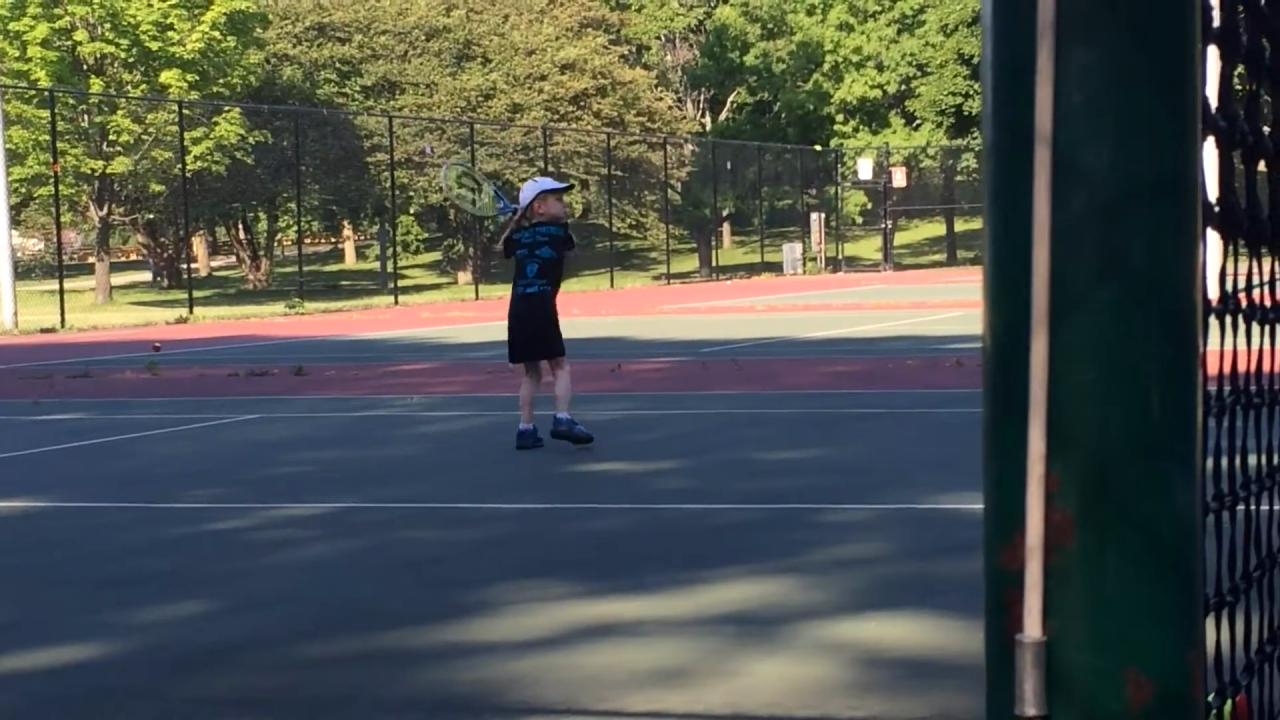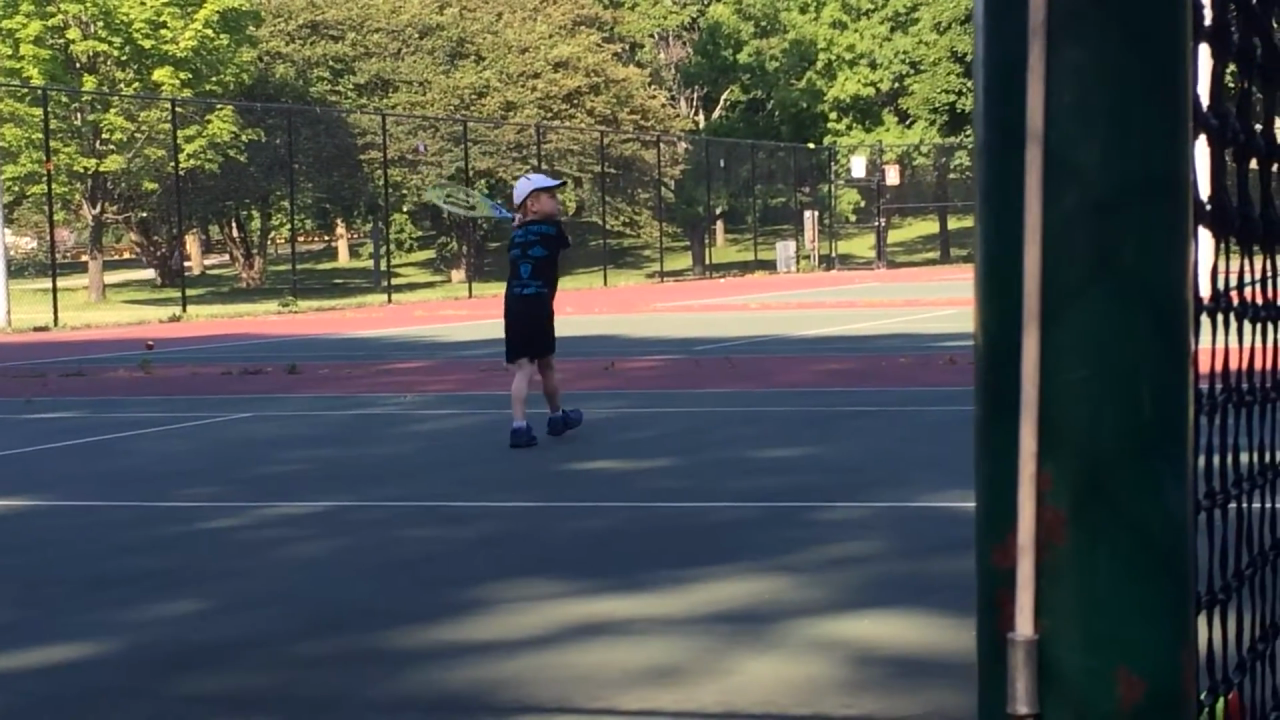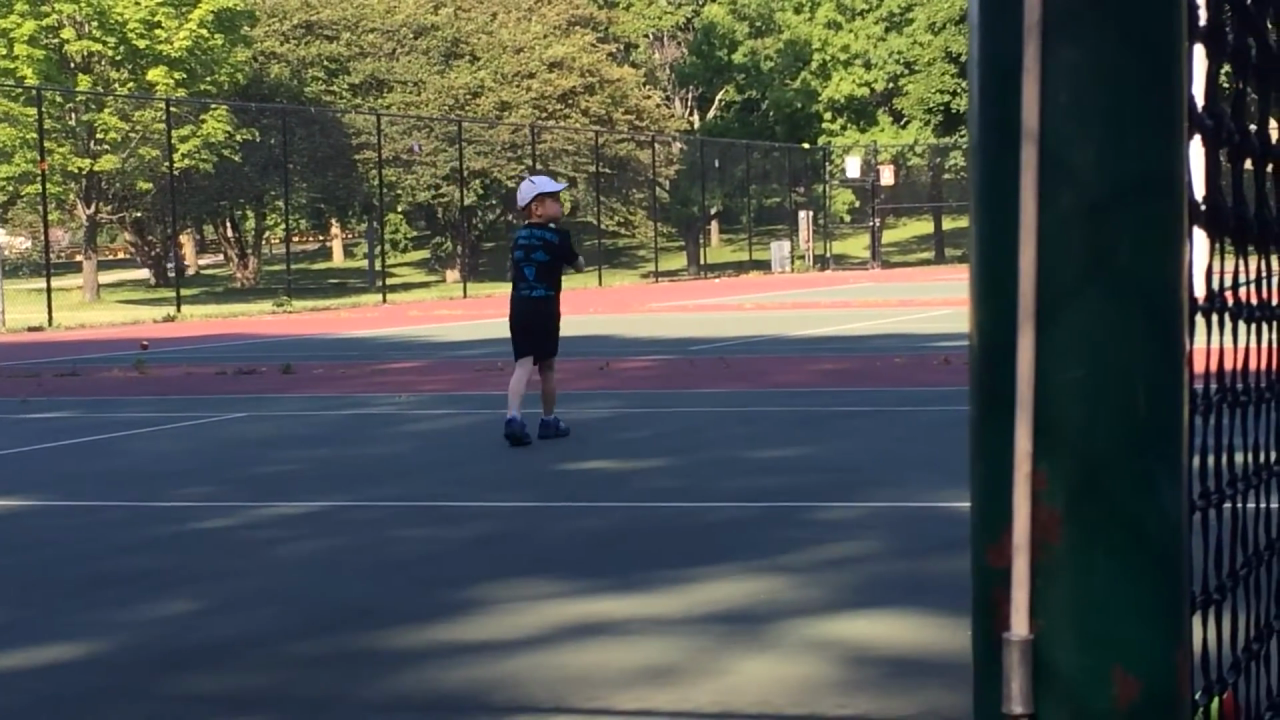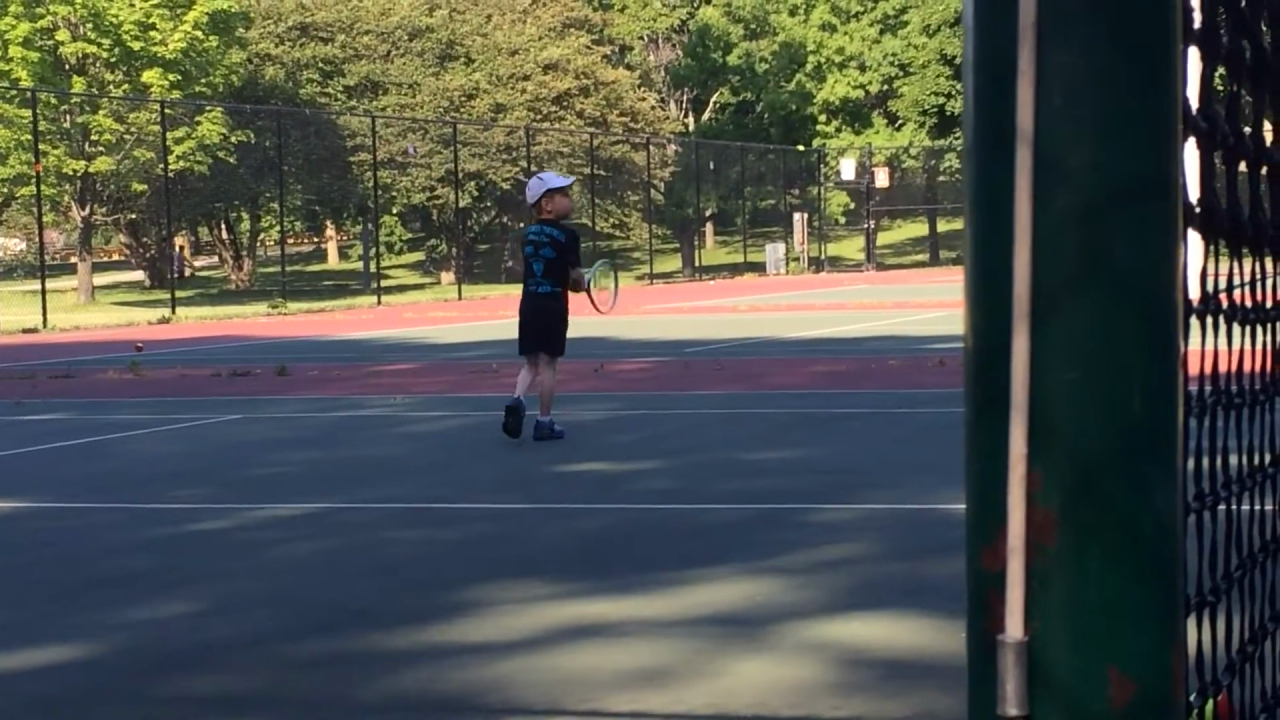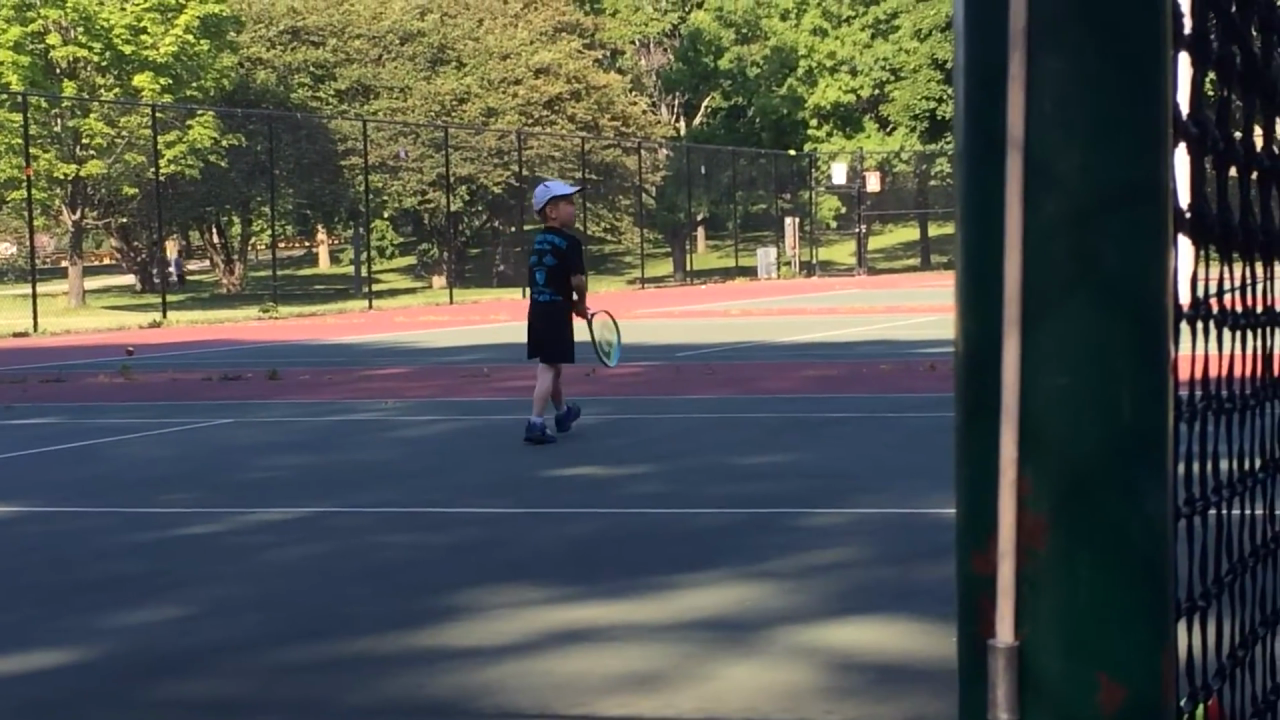
dt=0.2s
person 1, frame 1
left shoulder: (519, 235)
right shoulder: (558, 231)
left elbow: (505, 249)
right elbow: (570, 242)
left wrist: (514, 225)
left hip: (518, 310)
right hip: (542, 310)
left knee: (531, 373)
right knee: (560, 367)
left ankle: (526, 429)
right ankle: (562, 420)
person 1, frame 2
left shoulder: (516, 235)
right shoulder: (551, 229)
right elbow: (565, 242)
left hip: (513, 309)
right hip: (538, 309)
left knee: (522, 370)
right knee: (545, 366)
left ankle: (520, 427)
right ankle: (557, 417)
person 1, frame 3
left shoulder: (518, 237)
right shoulder: (558, 238)
right elbow: (578, 266)
right wrist: (571, 258)
left hip: (519, 310)
right hip: (545, 310)
left knee: (522, 367)
right knee: (546, 367)
left ankle: (514, 420)
right ankle: (548, 421)
person 1, frame 4
left shoulder: (530, 232)
right shoulder: (566, 235)
right elbow: (575, 275)
right wrist: (579, 285)
left hip: (529, 305)
right hip: (552, 307)
left knee: (531, 362)
right knee: (548, 365)
left ankle: (517, 401)
right ankle: (544, 422)
person 1, frame 5
left shoulder: (538, 241)
right shoulder: (569, 242)
right elbow: (577, 281)
left wrist: (570, 303)
right wrist: (581, 303)
left hip: (537, 312)
right hip: (555, 314)
left knee: (552, 368)
right knee: (548, 370)
left ankle: (562, 411)
right ankle: (536, 424)
